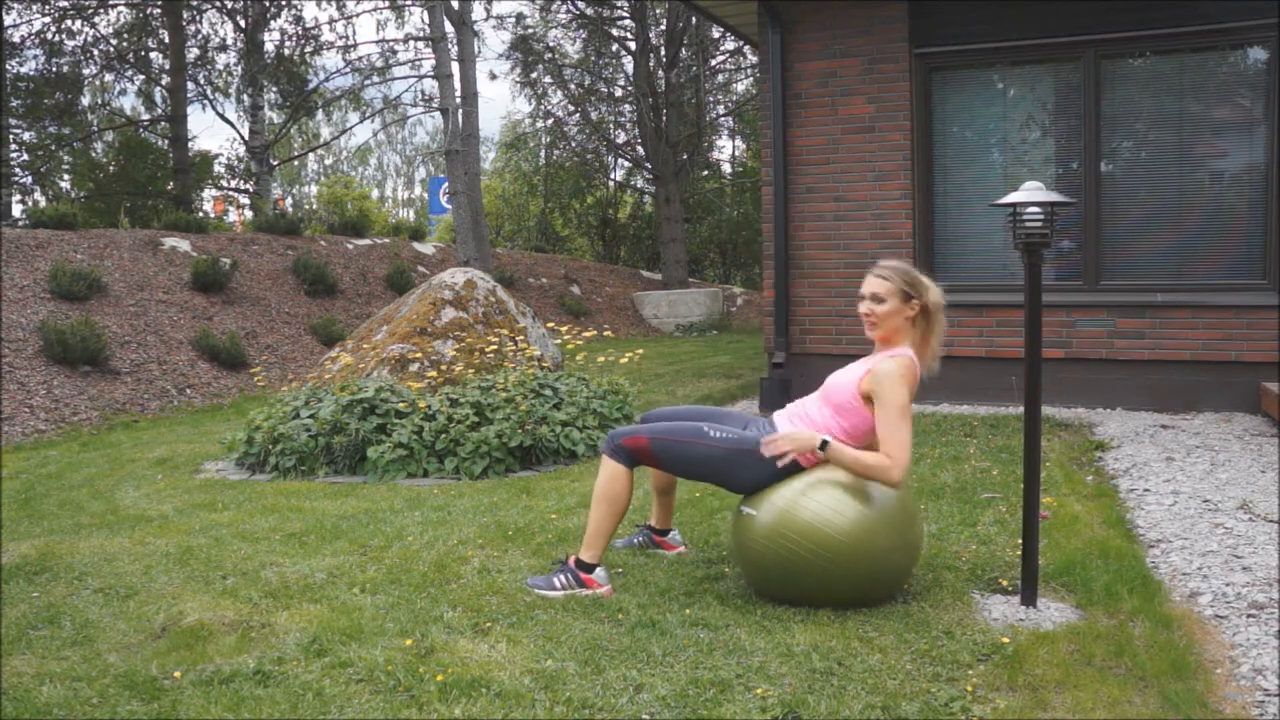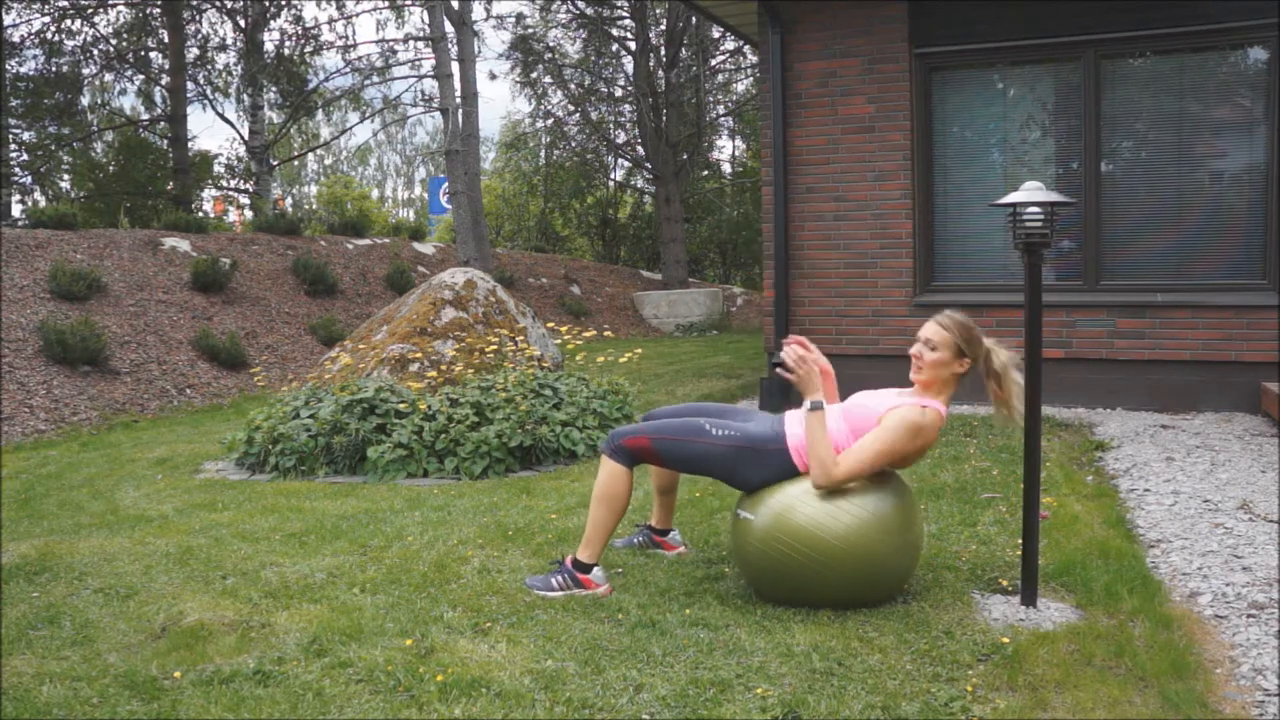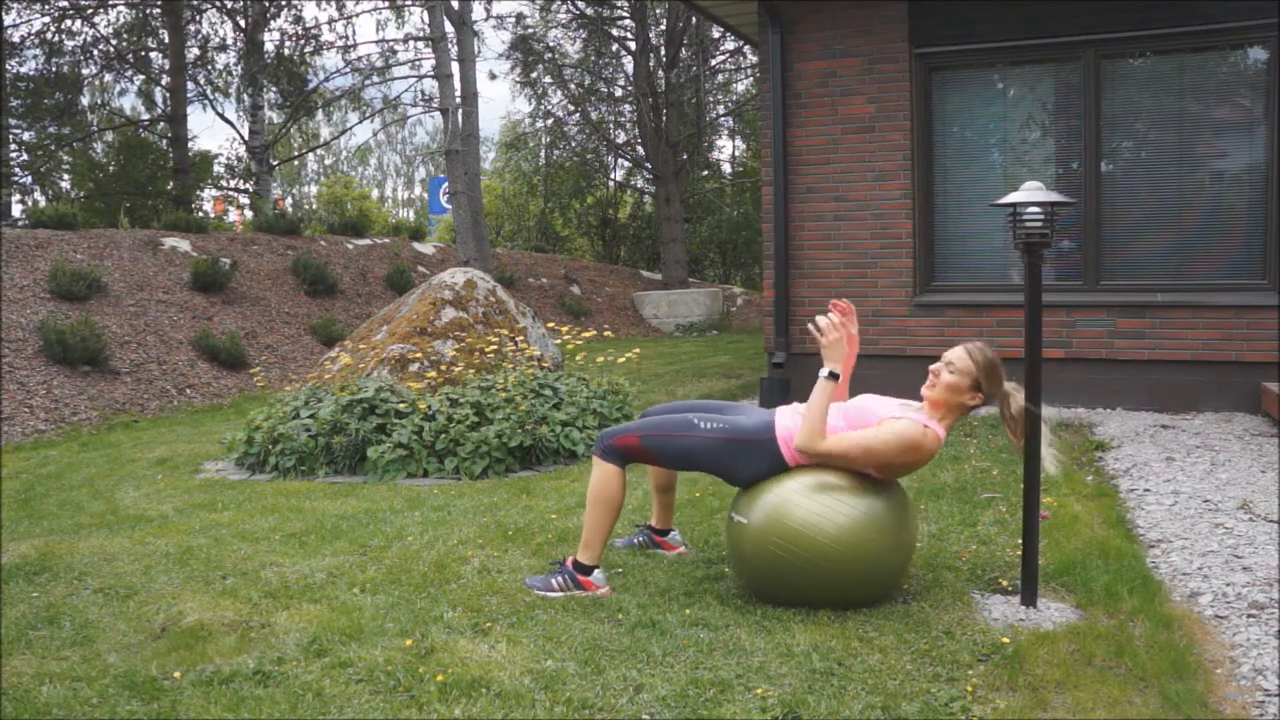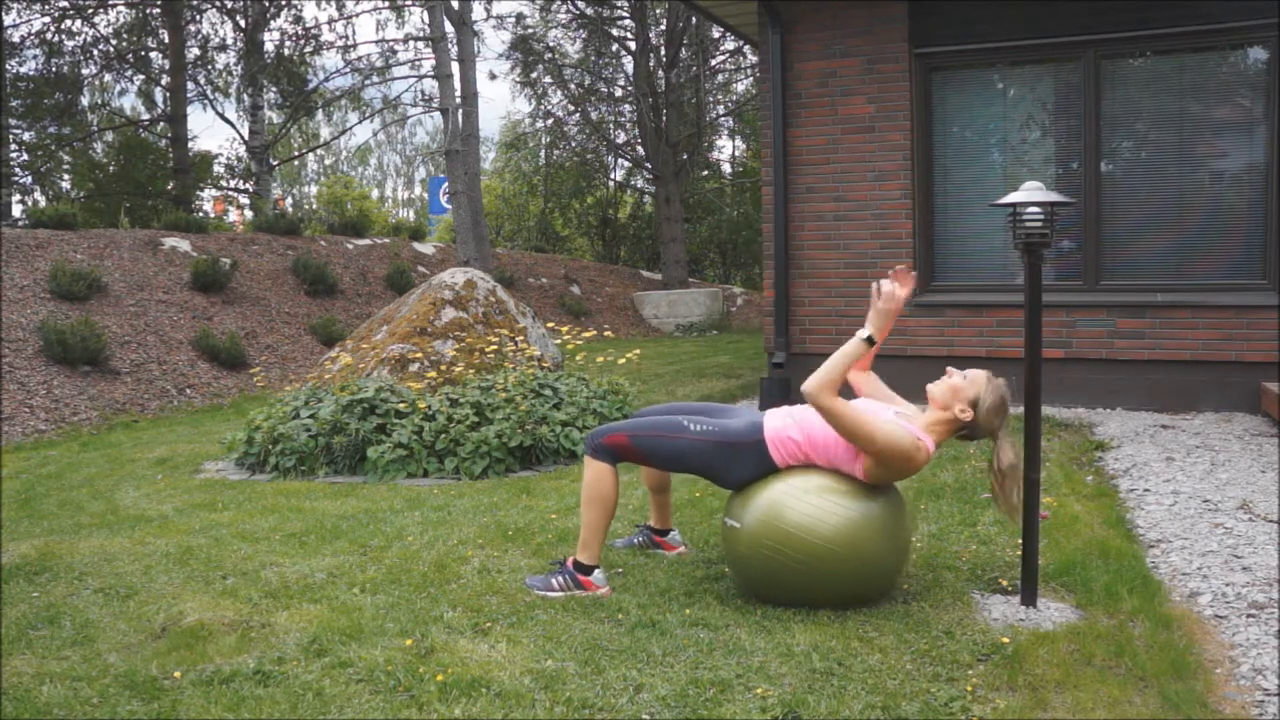
dt=0.2s
person 1, frame 1
left shoulder: (891, 370)
right shoulder: (893, 357)
left elbow: (895, 470)
right elbow: (860, 425)
left wrist: (819, 444)
left hip: (760, 456)
right hip: (766, 432)
left knee: (619, 446)
right knee: (647, 422)
left ankle: (586, 573)
right ankle: (662, 534)
person 1, frame 2
left shoulder: (919, 419)
right shoulder: (918, 400)
left elbow: (826, 476)
left wrist: (812, 395)
right wrist: (824, 375)
left hip: (763, 455)
right hip: (770, 430)
left knee: (620, 443)
right knee: (653, 420)
left ankle: (584, 571)
right ankle: (661, 533)
person 1, frame 3
left shoulder: (916, 437)
right shoulder: (923, 414)
left elbow: (809, 441)
left wrist: (832, 364)
right wrist: (846, 348)
left hip: (759, 448)
right hip: (769, 424)
left knee: (612, 443)
right knee: (651, 417)
left ankle: (584, 571)
right ankle: (660, 531)
person 1, frame 4
left shoulder: (906, 449)
right shoulder: (912, 421)
left elbow: (817, 391)
right elbow: (855, 370)
left wrist: (874, 328)
right wrist: (884, 319)
left hip: (746, 450)
right hip: (757, 424)
left knee: (600, 443)
right knee: (640, 419)
left ankle: (584, 572)
right ankle: (661, 533)
